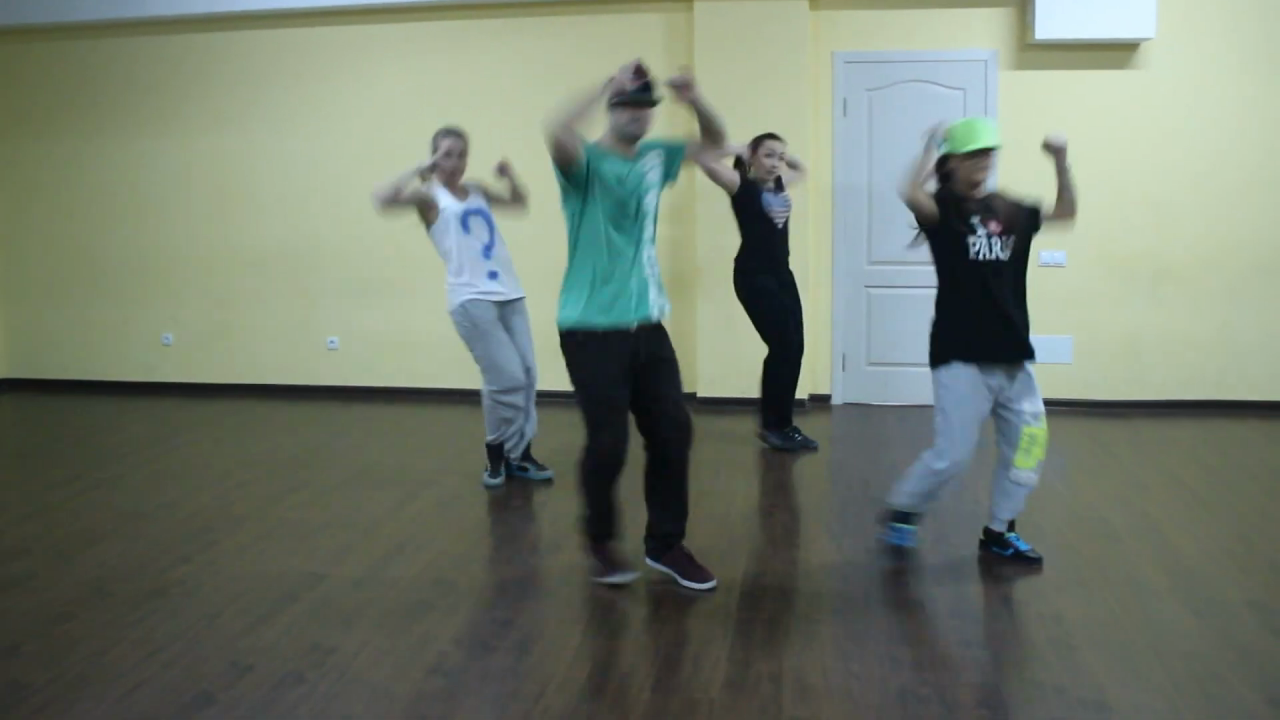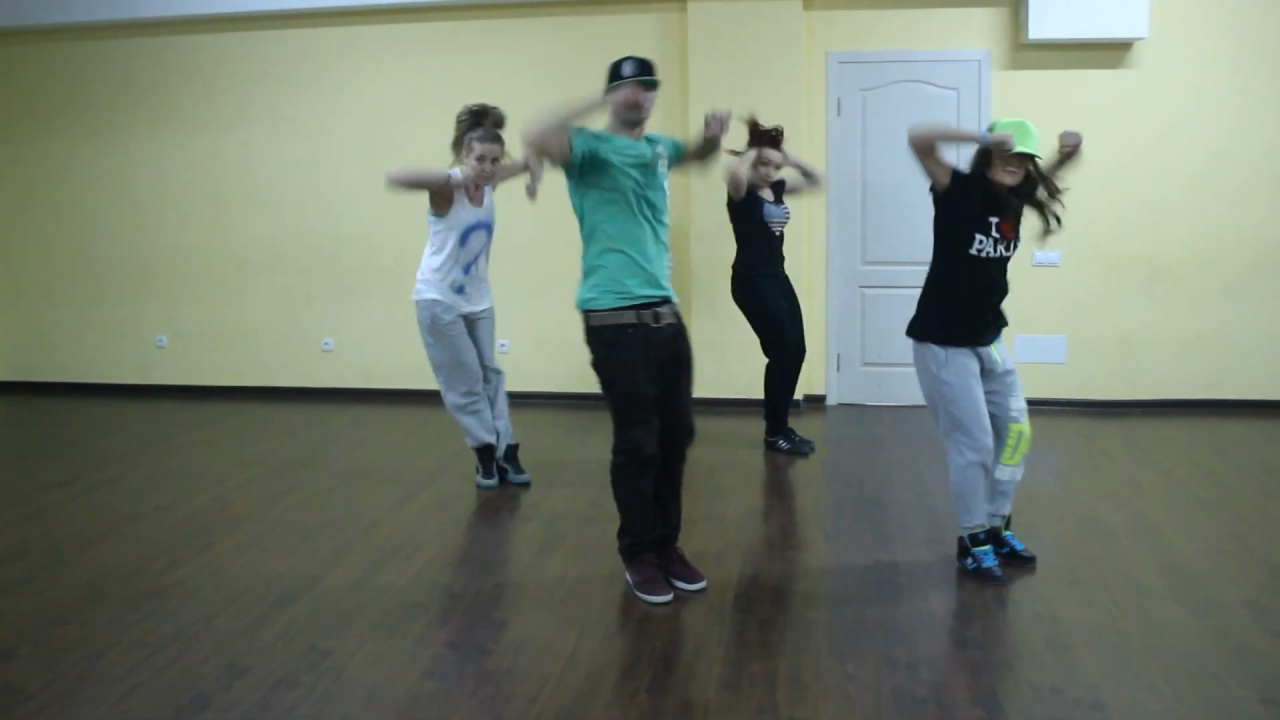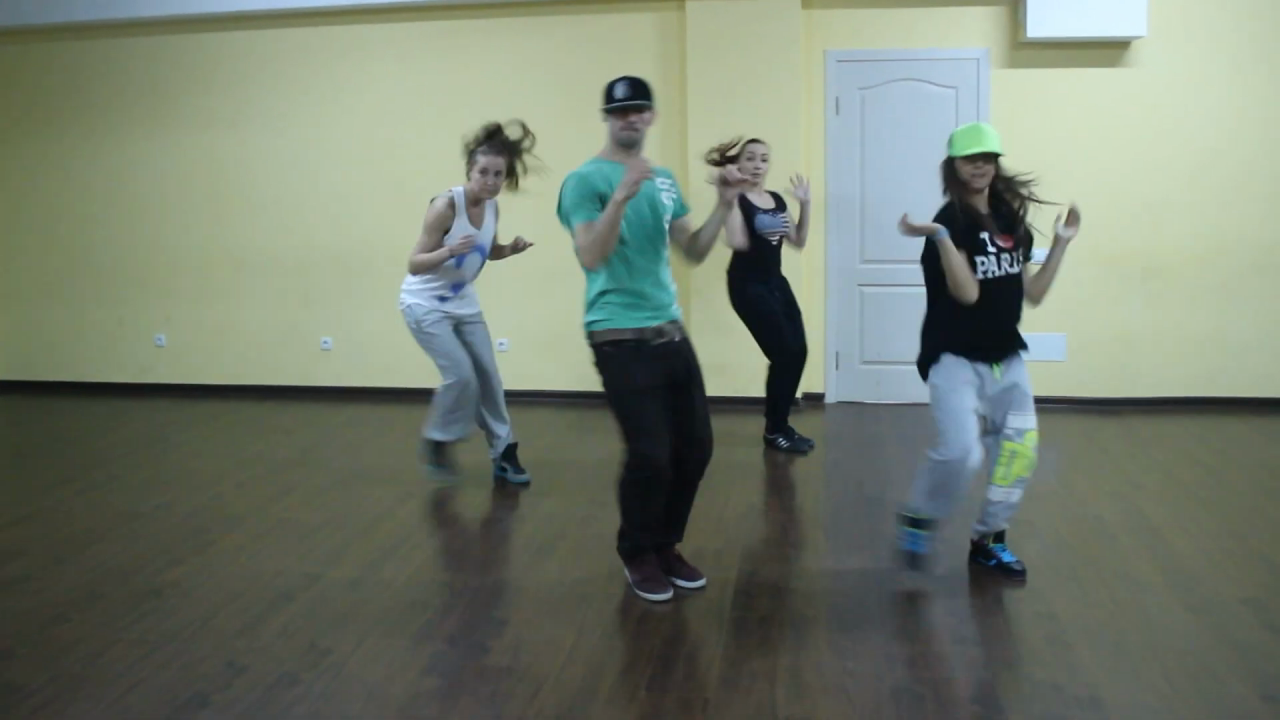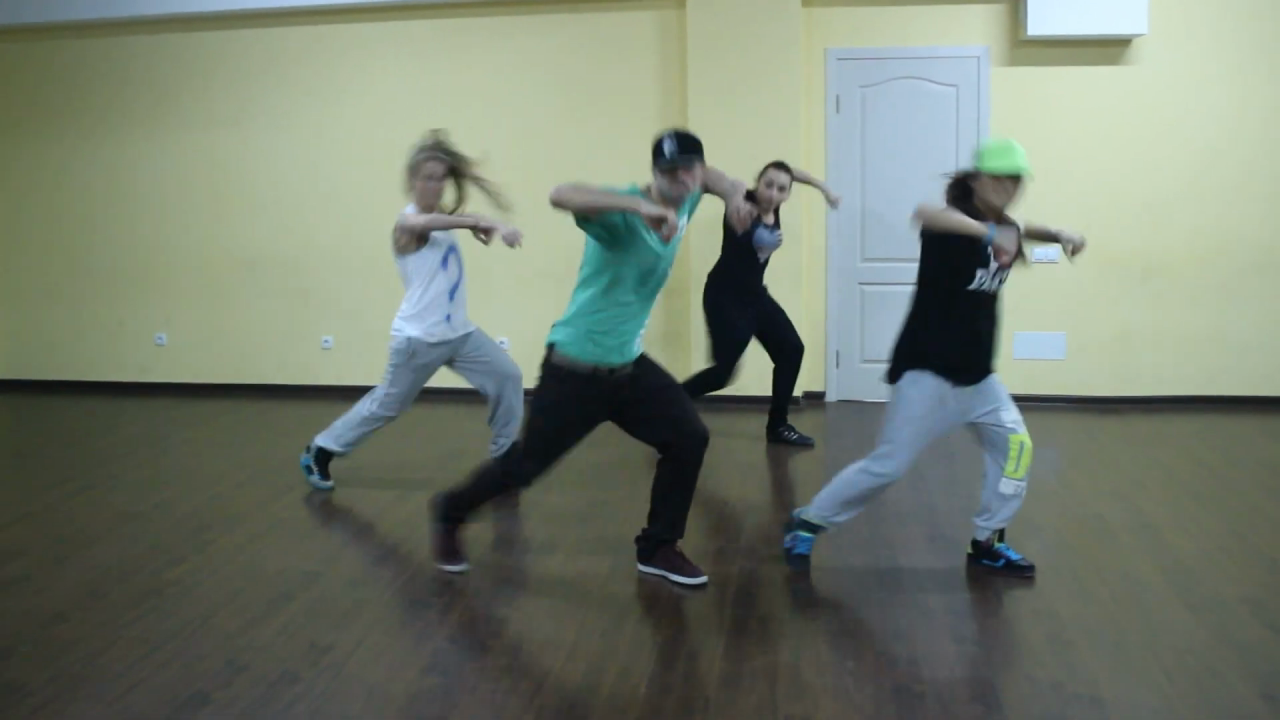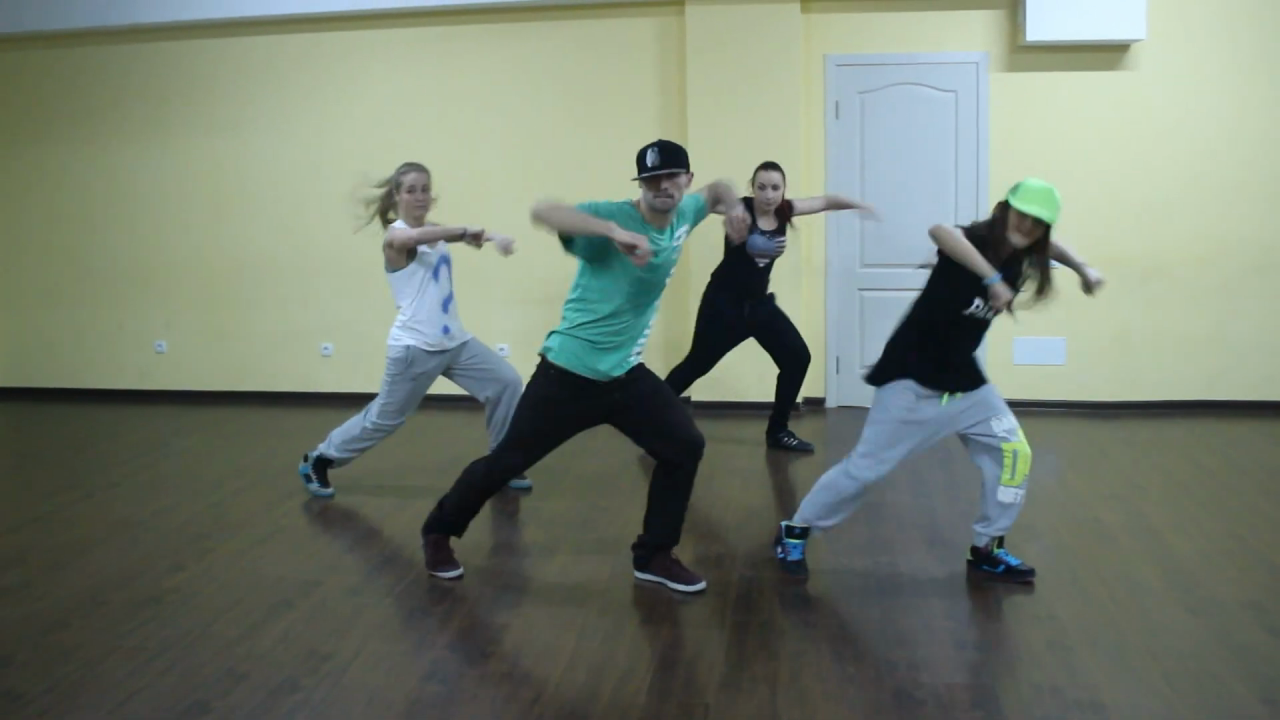
dt=0.2s
person 1, frame 1
left shoulder: (654, 157)
right shoulder: (583, 160)
left elbow: (713, 141)
right elbow: (556, 131)
left wrist: (693, 98)
right wrist: (612, 84)
left hip: (646, 324)
right hip: (591, 329)
left knee: (671, 434)
right knee: (608, 442)
left ankle: (667, 545)
right ankle: (600, 542)
person 1, frame 2
left shoulder: (658, 146)
right shoulder: (586, 147)
left elbow: (695, 157)
right elbow: (537, 140)
left wrist: (711, 136)
right wrist: (604, 99)
left hip: (664, 312)
right hip: (614, 317)
left knee: (676, 436)
right knee: (638, 443)
left ankle: (664, 545)
right ankle: (637, 554)
person 1, frame 3
left shoulder: (663, 180)
right shoulder: (585, 181)
left elbow: (694, 252)
right elbow: (591, 258)
left wrist: (725, 201)
right wrist: (623, 194)
left hip: (669, 332)
right hip: (620, 336)
left knee: (695, 447)
right knee: (651, 454)
left ankle: (662, 546)
right ankle: (637, 555)
person 1, frame 4
left shoulder: (681, 201)
right shoulder: (628, 204)
left elbow: (710, 177)
right elbow: (559, 195)
left wrist: (734, 194)
right wrist: (643, 206)
left hip: (628, 363)
right hip: (577, 364)
left knee: (691, 439)
right knee: (526, 462)
left ankle: (658, 547)
right ankle: (449, 519)
person 1, frame 5
left shoulder: (684, 213)
right shoulder: (612, 217)
left elbow: (719, 187)
right elbow: (543, 212)
left wrist: (732, 206)
right wrist: (614, 231)
left hip: (625, 373)
right hip: (570, 370)
left knee: (685, 446)
right knee: (508, 460)
left ankle: (654, 555)
right ankle: (438, 532)
person 2, frame 1
left shoulder: (1004, 209)
right shoulder: (942, 211)
left elbow: (1064, 212)
right elbow: (911, 194)
left wrist: (1059, 159)
right wrist: (933, 144)
left hip: (1011, 354)
right hip: (962, 356)
left knee: (1029, 443)
right knee: (952, 453)
left ankle: (999, 532)
right ankle: (902, 511)
person 2, frame 2
left shoulder: (1016, 198)
right shoulder: (959, 191)
left elbow: (1056, 172)
right elbow: (918, 140)
left wrist: (1069, 151)
right wrist: (982, 135)
left hip: (986, 339)
right hip: (943, 339)
left knee: (1015, 432)
right knee: (973, 445)
left ankle: (996, 529)
right ankle: (974, 540)
person 2, frame 3
left shoulder: (1010, 222)
right shoulder: (948, 223)
left elbow: (1033, 295)
right elbow: (967, 295)
left wrist: (1060, 244)
right wrist: (940, 237)
left hip: (1005, 360)
right hip: (955, 358)
left knee: (1018, 452)
right knee: (957, 454)
left ankle: (988, 540)
right ankle: (918, 521)
person 2, frame 4
left shoulder: (998, 226)
right shoulder: (946, 228)
left elbow: (1023, 232)
right elbow: (923, 214)
left wrist: (1060, 235)
right wrist: (990, 234)
left hip: (976, 374)
right hip: (927, 369)
left knee: (1015, 446)
right knee: (889, 464)
left ankle: (988, 542)
right ankle: (807, 523)
person 2, frame 5
left shoulder: (1019, 254)
right shoulder: (973, 242)
left elbow: (1046, 244)
right elbow: (939, 232)
left wrist: (1084, 269)
right wrist: (992, 279)
left hip: (965, 381)
right hip: (913, 379)
left knee: (1013, 454)
right knee: (866, 467)
left ankle: (986, 550)
right ankle: (795, 531)
person 3, frame 1
left shoulder: (477, 191)
right shoulder: (428, 195)
left elbow: (520, 203)
right elbow: (383, 200)
left wrist: (509, 175)
right wrist: (419, 173)
left hip: (509, 295)
right hip: (471, 300)
left knee: (525, 374)
right knee: (507, 376)
left ankle: (518, 453)
right ankle: (496, 452)
person 3, frame 2
left shoulder: (491, 179)
right shoulder: (445, 184)
left elbow: (527, 161)
right elbow: (395, 178)
left wrist: (532, 175)
right wrist: (452, 179)
left hip: (476, 301)
right hip: (437, 299)
left knee: (490, 375)
right knee: (462, 381)
left ankle: (505, 452)
right ankle: (485, 453)
person 3, frame 3
left shoulder: (492, 207)
right shoulder: (445, 206)
right elbow: (414, 265)
left wrist: (512, 248)
right wrist: (447, 251)
left hip: (463, 307)
right hip: (424, 305)
left knee: (488, 378)
right knee: (461, 379)
left ankle: (504, 453)
right ankle: (438, 444)
person 3, frame 4
left shoulder: (444, 219)
right shoulder: (408, 222)
right elbow: (433, 222)
left wrist: (485, 227)
right wrist: (491, 223)
left hip: (459, 331)
right hip: (420, 337)
left knee: (507, 377)
right knee: (387, 404)
left ankle: (505, 454)
right ankle: (318, 453)
person 3, frame 5
left shoulder: (431, 234)
right shoulder: (396, 236)
right elbow: (425, 235)
left wrist: (486, 236)
right wrist: (472, 231)
left hip: (455, 341)
right hip: (415, 347)
left knee: (507, 384)
right knee: (384, 417)
right ankle: (316, 461)
person 4, frame 1
left shoulder: (777, 182)
right shoulder: (741, 184)
left elbow: (800, 169)
right elbow: (703, 158)
left wrist: (783, 159)
right wrist: (739, 152)
left hip: (780, 275)
right hip: (754, 276)
left knee: (794, 346)
right knee: (782, 345)
left ankle: (784, 424)
right ankle: (770, 424)
person 4, frame 2
left shoulder: (777, 188)
right shoulder: (742, 189)
left elbow: (816, 182)
right elbow: (734, 174)
left wrist: (788, 161)
right wrist: (749, 156)
left hip: (778, 279)
right hip: (752, 282)
left knee: (795, 352)
right knee: (782, 353)
left ankle: (780, 426)
right ankle: (775, 432)
person 4, frame 3
left shoulder: (777, 200)
right shoulder: (736, 201)
left elbow: (798, 241)
right elbow: (737, 244)
left wrist: (804, 203)
right wrist: (732, 196)
left hip: (776, 282)
right hip: (748, 286)
left knee: (798, 352)
right knee: (785, 354)
left ankle: (781, 425)
right ankle: (774, 430)
person 4, frame 4
left shoulder: (772, 207)
left elbow: (793, 173)
left wrist: (823, 188)
left hip: (754, 296)
right hip: (724, 297)
left knee: (792, 350)
right knee: (722, 372)
left ankle: (778, 424)
person 4, frame 5
left shoulder: (785, 211)
right shoulder: (741, 209)
left elbow: (826, 201)
left wrist: (856, 204)
left hip: (758, 303)
right hip: (723, 302)
left knee: (797, 359)
right knee: (697, 365)
left ankle: (778, 431)
